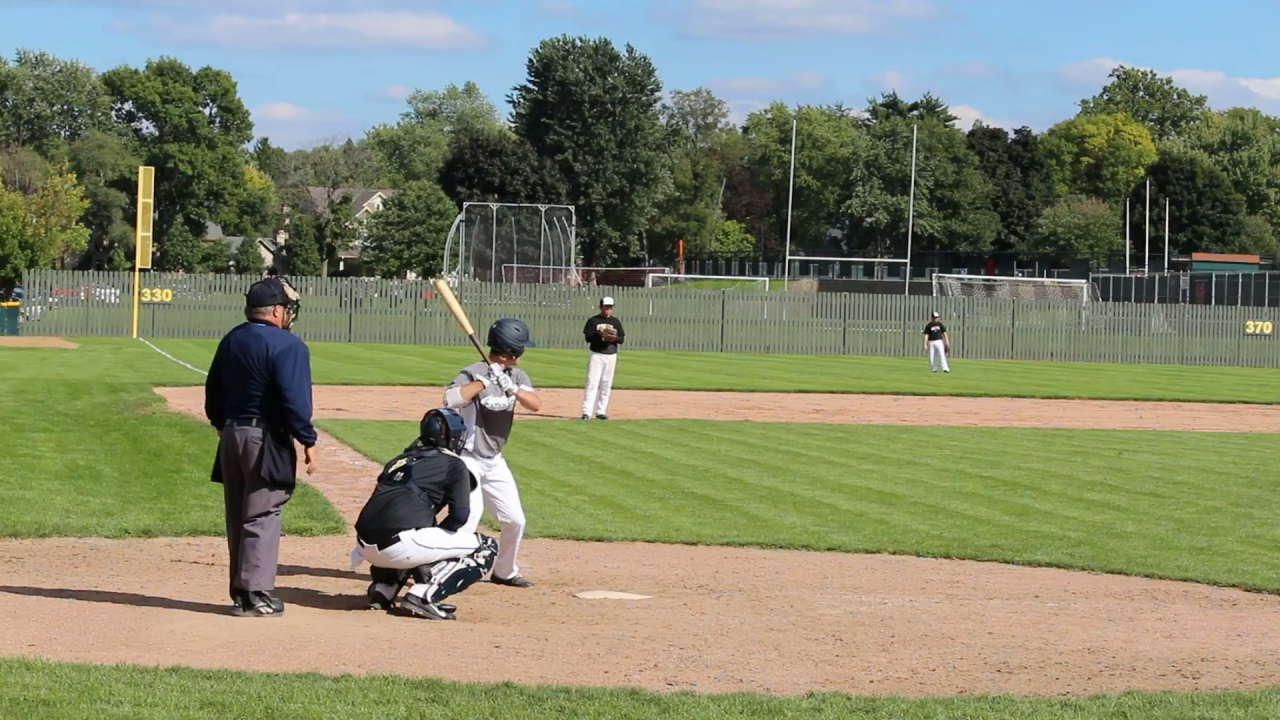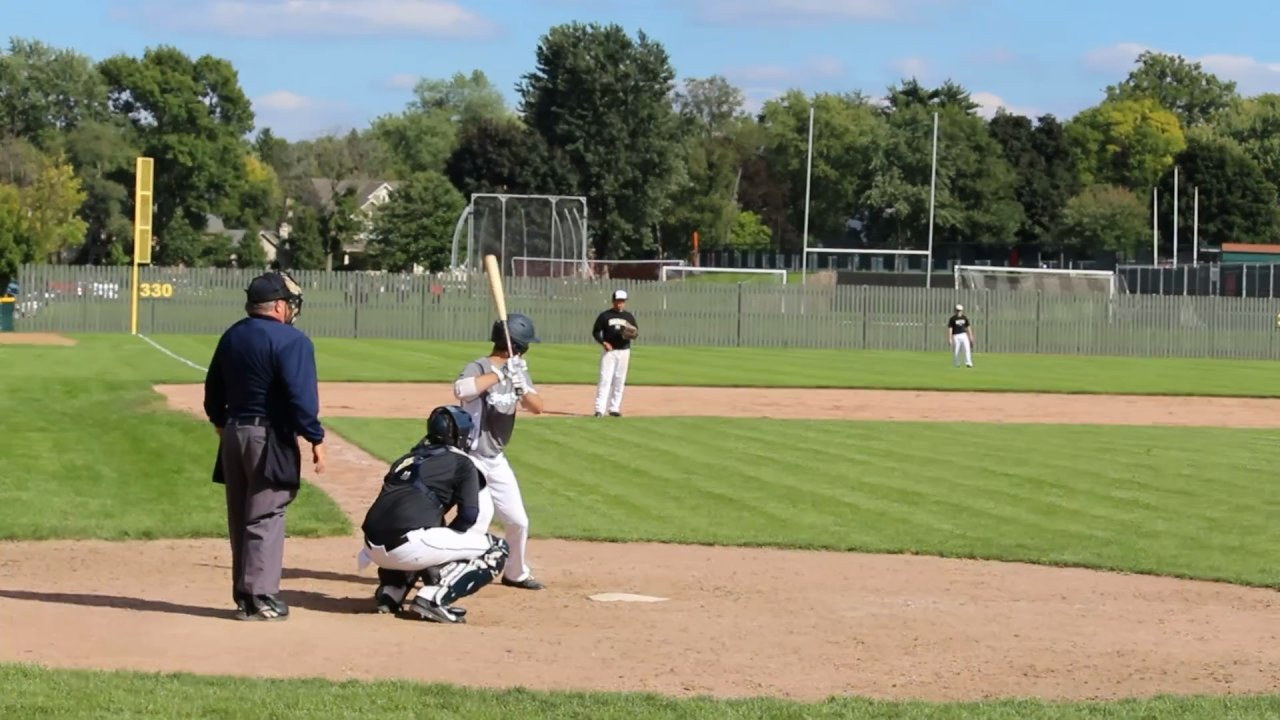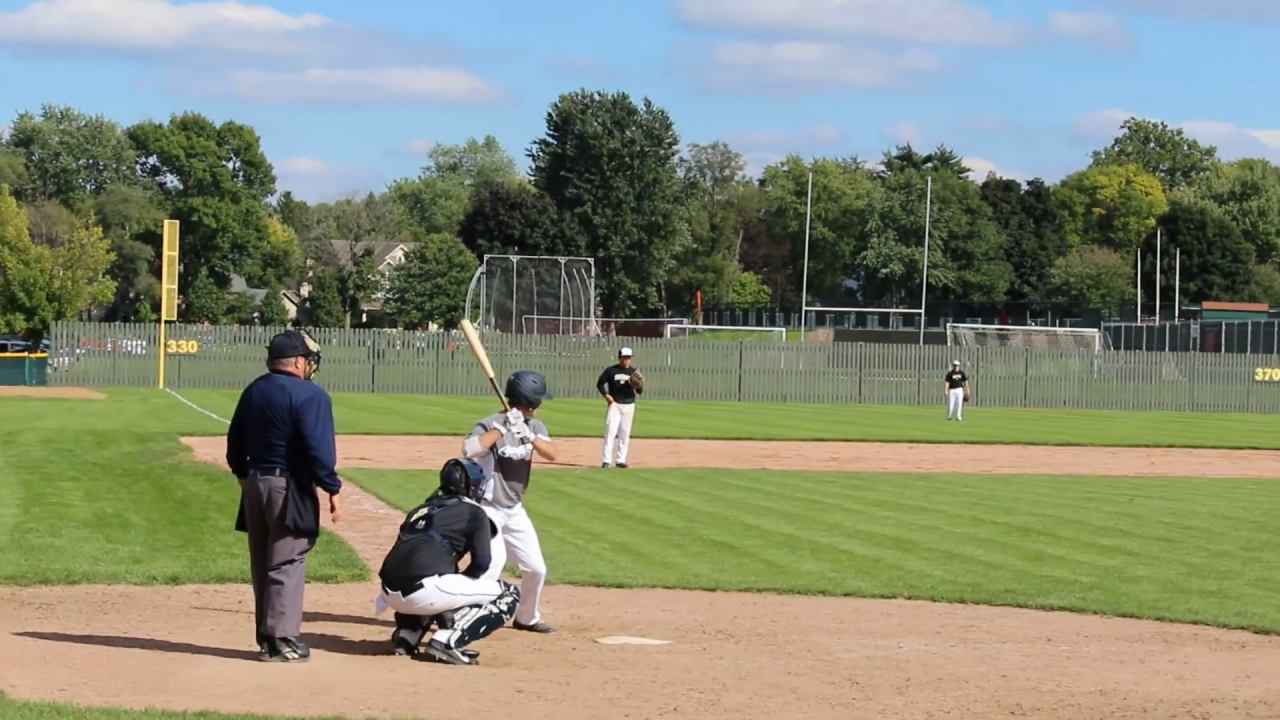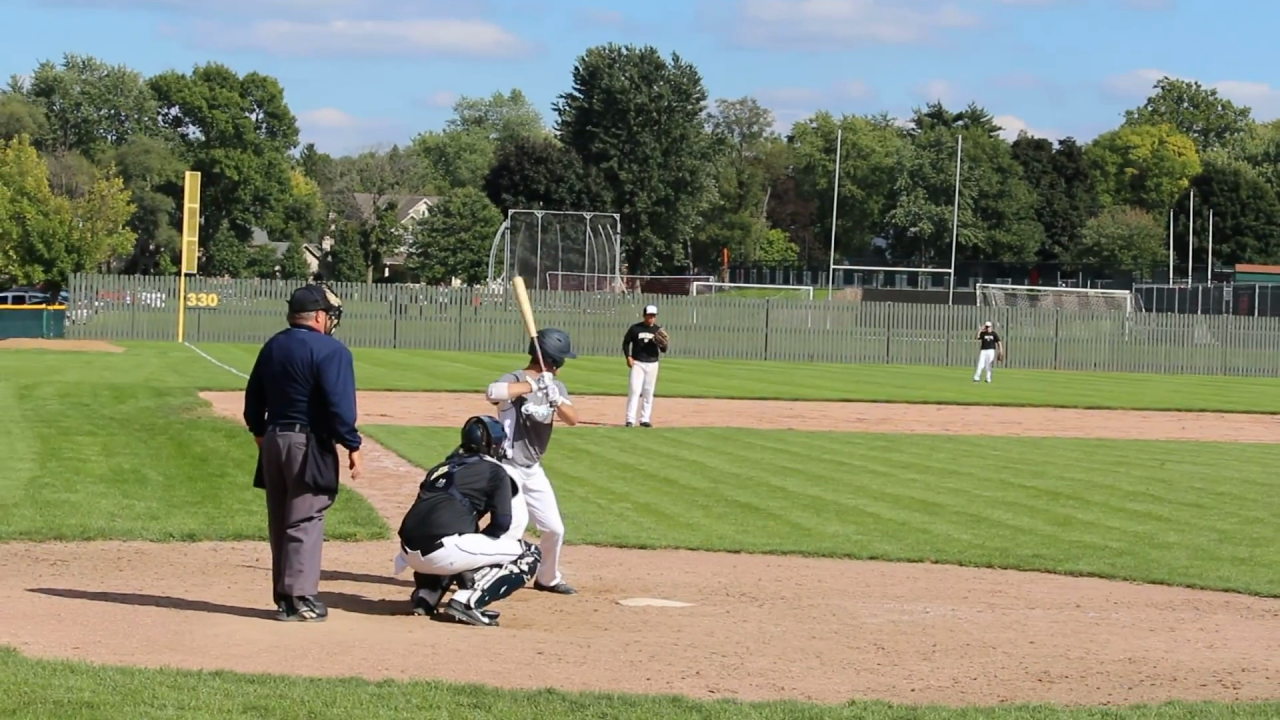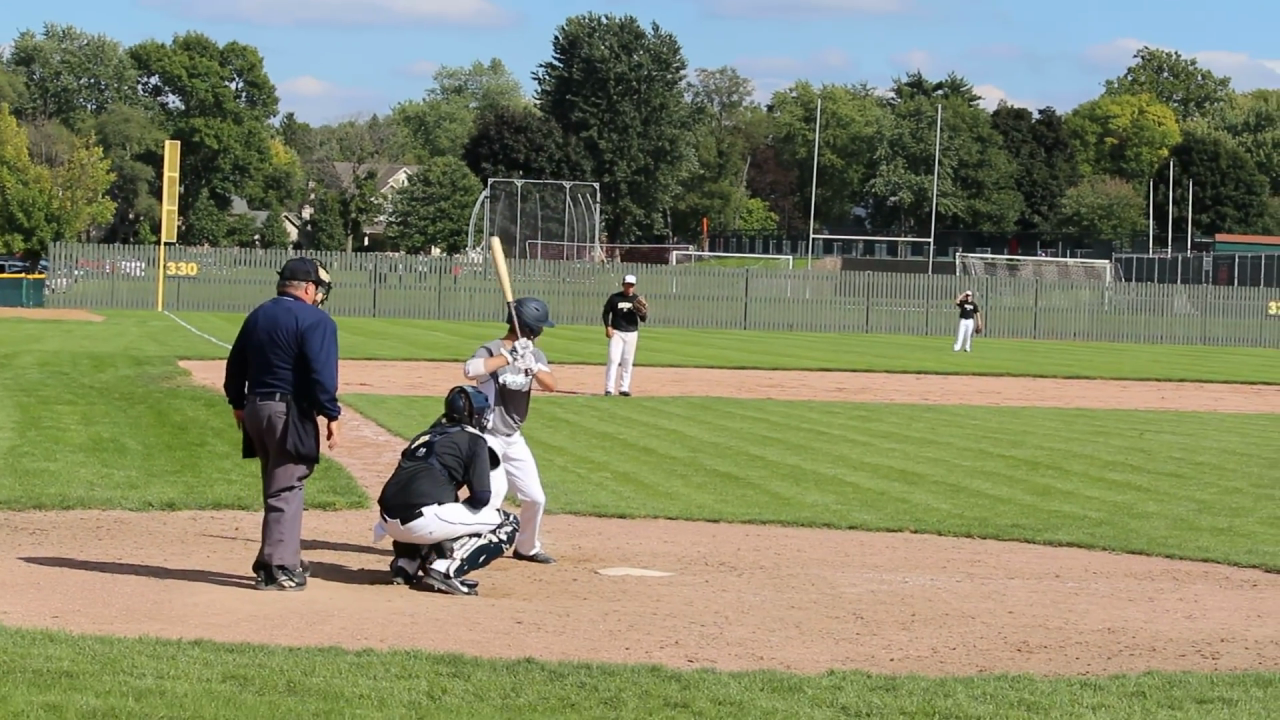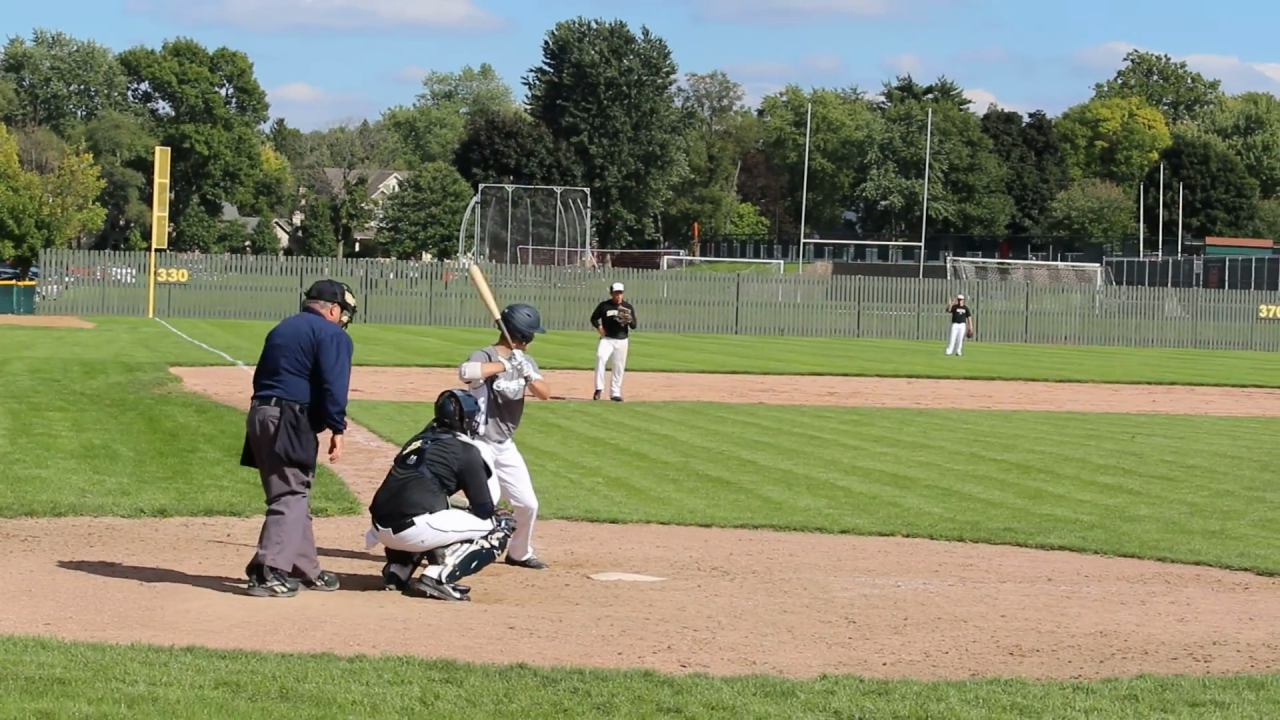
dt=0.5s
person 1, frame 1
left shoulder: (230, 340)
right shoulder: (287, 344)
left elbow: (214, 390)
right elbow: (295, 399)
right wrist: (308, 442)
left hip: (232, 436)
right hip: (266, 438)
left knee: (238, 516)
right knee: (262, 515)
left ankle: (241, 591)
right ankle: (255, 595)
person 1, frame 2
left shoulder: (231, 337)
right shoulder: (291, 340)
left elbow: (213, 389)
right elbow: (301, 395)
left wrist: (221, 423)
right wrist: (315, 439)
left hip: (234, 435)
right hip: (270, 438)
left knee: (241, 517)
right knee: (266, 517)
left ankle: (244, 595)
right ankle: (259, 598)
person 1, frame 3
left shoulder: (252, 391)
right shoulder: (310, 395)
left elbow: (235, 439)
right elbow: (319, 447)
left wrist: (244, 474)
right wrist: (332, 489)
left hip: (255, 485)
right hip: (290, 488)
left knee: (263, 564)
right knee: (287, 564)
left ankle: (268, 637)
right ankle: (282, 641)
person 1, frame 4
left shoulder: (272, 346)
right shoulder: (331, 350)
left elbow: (254, 395)
right elbow: (340, 404)
left wrist: (259, 431)
right wrist: (352, 445)
left hip: (273, 441)
right hip: (310, 444)
left knee: (280, 522)
right knee: (305, 522)
left ankle: (284, 594)
right ankle: (298, 598)
person 1, frame 5
left shoulder: (257, 315)
right shoulder: (316, 320)
left elbow: (236, 364)
right elbow: (322, 373)
left wrist: (238, 403)
right wrist: (331, 415)
left hip: (256, 410)
right hip: (291, 414)
left knee: (278, 488)
right knee: (286, 491)
left ankle: (284, 559)
right ankle: (276, 568)
person 1, frame 6
left shoulder: (281, 329)
right shoulder: (333, 334)
left elbow: (260, 377)
right elbow: (333, 387)
right wrist: (337, 429)
left hip: (260, 414)
right hip: (291, 421)
left knee: (291, 496)
right knee: (289, 498)
left ankle: (306, 571)
right ankle: (267, 572)
person 2, frame 1
left shoulder: (516, 376)
right shoulder: (473, 372)
left elbow: (536, 405)
right elbow: (449, 399)
left wrist: (513, 389)
right wrist: (485, 382)
left hip: (495, 461)
right hip: (467, 459)
left knee: (515, 519)
right knee: (466, 519)
left ankle: (504, 571)
person 2, frame 2
left shoulder: (518, 372)
right shoulder: (479, 367)
left elbow: (537, 408)
right elbow: (461, 390)
left wrist: (524, 389)
right wrist: (500, 373)
left hip: (497, 460)
right hip: (470, 459)
left knee: (518, 521)
left ankle: (516, 573)
person 2, frame 3
left shoulder: (534, 426)
right shoulder: (490, 424)
left elbow: (552, 454)
right elbow: (468, 449)
left wrist: (528, 437)
right wrist: (502, 429)
left hip: (515, 510)
right hip: (488, 509)
left knee: (536, 568)
left ankle: (526, 617)
person 2, frame 4
left shoulder: (556, 386)
right shoulder: (515, 379)
left elbow: (572, 419)
right elbow: (492, 392)
left wrist: (556, 400)
right wrist: (533, 384)
left hip: (533, 469)
right hip: (507, 467)
left knee: (554, 528)
right knee: (514, 524)
left ankle: (547, 578)
person 2, frame 5
left shoulder: (534, 353)
right shoulder: (492, 349)
left elbow: (551, 385)
right elbow: (470, 370)
left wrist: (532, 367)
right wrist: (509, 356)
left hip: (514, 438)
right hip: (487, 437)
left knee: (535, 497)
right knee: (494, 494)
left ankle: (527, 548)
person 2, frame 6
left shoulder: (526, 361)
right shoulder: (485, 355)
left elbow: (545, 394)
right elbow: (465, 372)
left wrist: (529, 376)
right wrist: (506, 363)
left hip: (506, 445)
right hip: (478, 443)
left knee: (528, 503)
left ankle: (519, 553)
person 3, frame 1
left shoulder: (401, 460)
right shoulder: (454, 464)
right elbow: (460, 515)
right wrist: (438, 534)
left hip: (367, 545)
right hip: (399, 543)
right knee: (486, 548)
left ankle: (382, 589)
right ankle: (424, 596)
person 3, frame 2
left shoulder: (407, 459)
right shoulder: (462, 463)
right elbow: (469, 515)
right wrist: (447, 536)
left hip: (375, 546)
right hip: (406, 543)
right knee: (496, 549)
left ankle: (390, 592)
right ankle: (433, 599)
person 3, frame 3
left shoulder: (422, 509)
right shoulder: (474, 512)
right elbow: (482, 562)
right wrist: (462, 583)
left hip: (392, 592)
right hip: (422, 590)
right knee: (508, 595)
left ankle: (406, 635)
right ankle: (447, 642)
person 3, frame 4
left shoulder: (443, 467)
right shoulder: (494, 471)
right elbow: (502, 522)
right wrist: (479, 540)
left hip: (411, 550)
right hip: (441, 550)
right knee: (529, 555)
left ankle: (425, 595)
right ankle: (467, 602)
person 3, frame 5
left shoulder: (426, 435)
right shoulder: (473, 440)
right elbow: (481, 497)
right wrist: (465, 506)
left hip: (390, 520)
right hip: (420, 519)
right knee: (508, 524)
left ankle: (405, 564)
right ankle: (446, 571)
person 3, frame 6
left shoulder: (419, 440)
right shoulder: (465, 449)
right elbow: (484, 509)
left hip: (381, 526)
right hip: (411, 529)
right knee: (500, 530)
left ankle: (397, 570)
right ankle: (438, 577)
